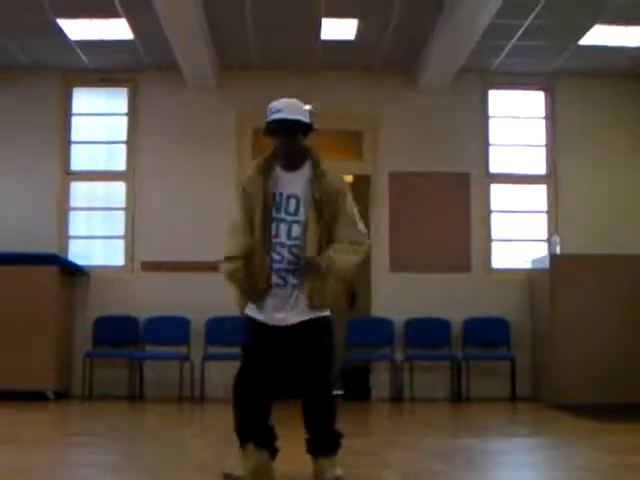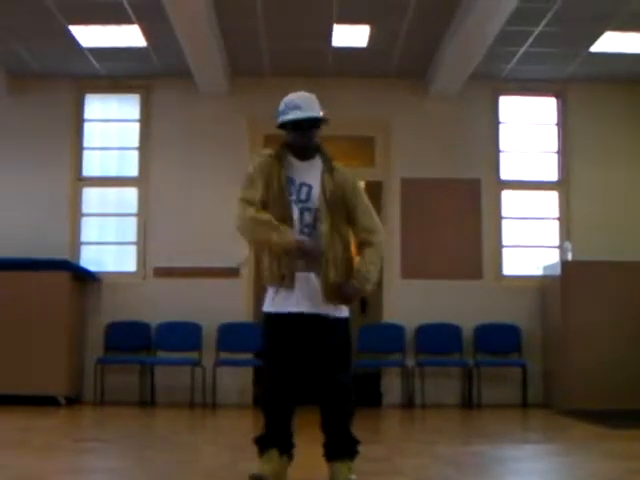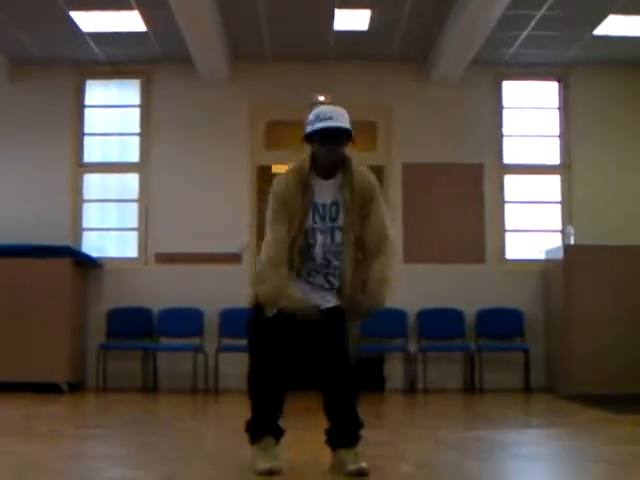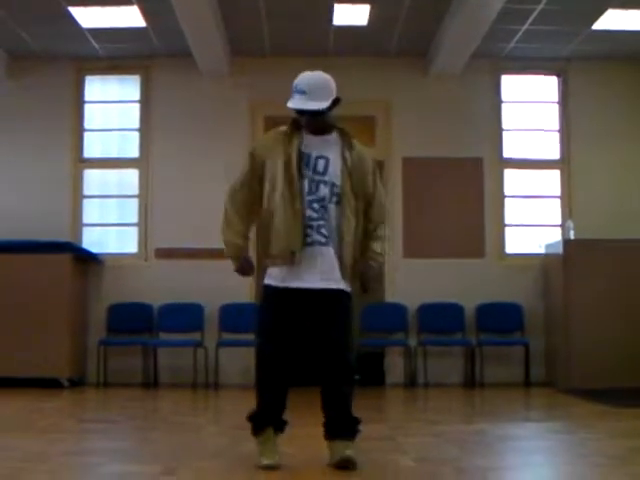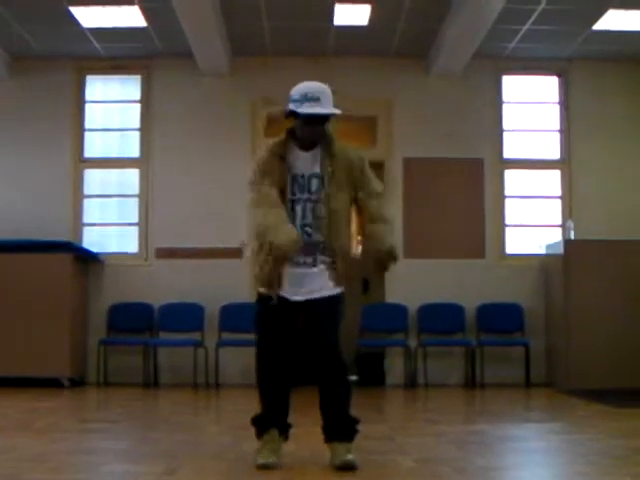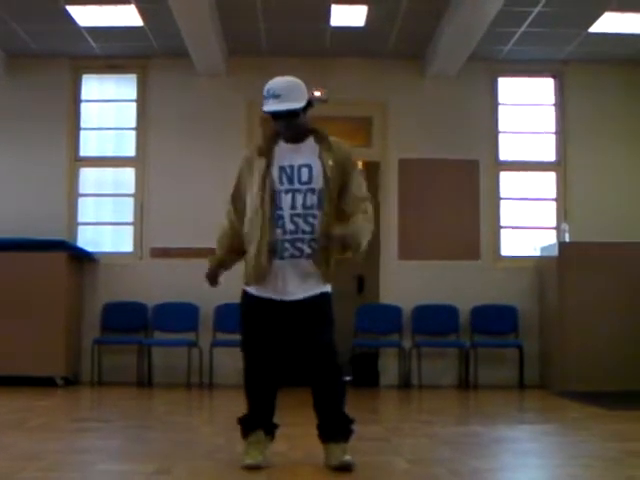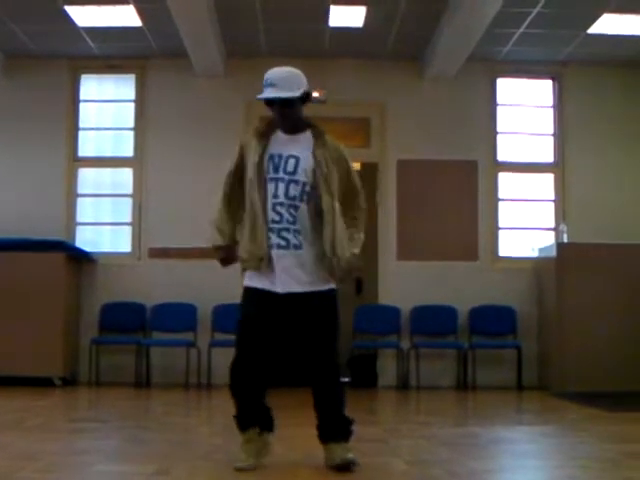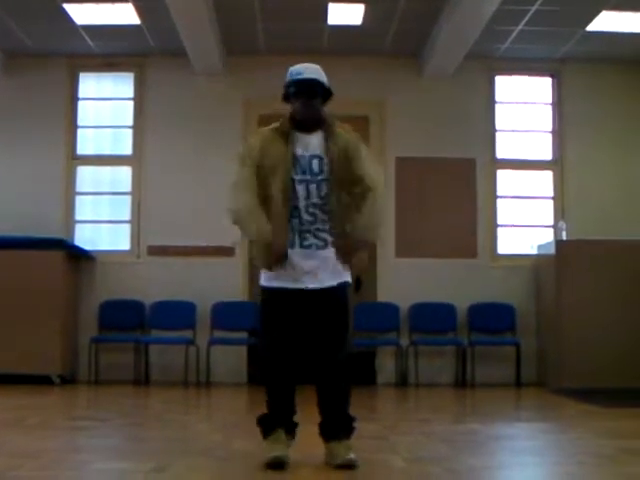
dt=0.5s
person 1, frame 1
left shoulder: (329, 183)
right shoulder: (254, 180)
left elbow: (355, 238)
right elbow: (240, 233)
left wrist: (326, 263)
right wrist: (235, 269)
left hip: (311, 309)
right hip: (263, 309)
left knee: (318, 388)
right knee: (250, 386)
person 1, frame 2
left shoulder: (340, 178)
right shoulder: (266, 167)
left elbow: (370, 232)
right elbow: (249, 214)
left wrist: (362, 280)
right wrist: (291, 242)
left hip: (329, 303)
right hip: (282, 302)
left knee: (335, 388)
right knee: (278, 387)
person 1, frame 3
left shoulder: (363, 183)
right shoulder: (288, 184)
left elbow: (376, 244)
right elbow: (275, 249)
left wrist: (368, 297)
right wrist: (294, 302)
left hip: (332, 301)
right hip: (283, 300)
left knee: (339, 374)
right knee: (266, 372)
left ankle: (344, 449)
right ankle: (265, 444)
person 1, frame 4
left shoulder: (356, 156)
right shoulder: (274, 145)
left elbow: (373, 213)
right elbow: (242, 196)
left wrist: (370, 259)
right wrist: (236, 246)
left hip: (334, 279)
right hip: (283, 276)
left knee: (337, 361)
right knee: (273, 361)
left ankle: (340, 439)
right ankle: (268, 436)
person 1, frame 5
left shoulder: (346, 159)
right shoulder: (272, 158)
left elbow: (373, 200)
right elbow: (264, 207)
left wrist: (383, 245)
right wrist: (287, 241)
left hip: (326, 283)
right hip: (277, 282)
left knee: (330, 361)
right knee: (272, 364)
left ankle: (339, 441)
right ankle: (271, 437)
person 1, frame 6
left shoulder: (336, 154)
right shoulder: (257, 159)
left elbow: (358, 202)
right elbow: (237, 216)
left wrist: (354, 233)
right wrist: (219, 258)
left hip: (312, 282)
right hip: (263, 282)
left knee: (324, 363)
right knee: (260, 366)
left ankle: (335, 440)
right ankle: (258, 438)
person 1, frame 7
left shoulder: (329, 151)
right shoulder: (253, 145)
left elbow: (353, 205)
right elbow: (233, 195)
left wrist: (348, 251)
right wrist: (227, 239)
left hip: (315, 277)
right hip: (263, 274)
left knee: (323, 364)
right knee: (247, 360)
left ankle: (336, 441)
right ankle: (255, 435)
person 1, frame 8
left shoulder: (343, 141)
right shoulder: (267, 142)
left elbow: (370, 188)
right elbow: (243, 197)
left wrist: (359, 238)
right wrist: (266, 238)
left hip: (331, 272)
right hip: (281, 272)
left knee: (332, 362)
right knee: (278, 361)
left ankle: (337, 439)
right ankle: (280, 437)
